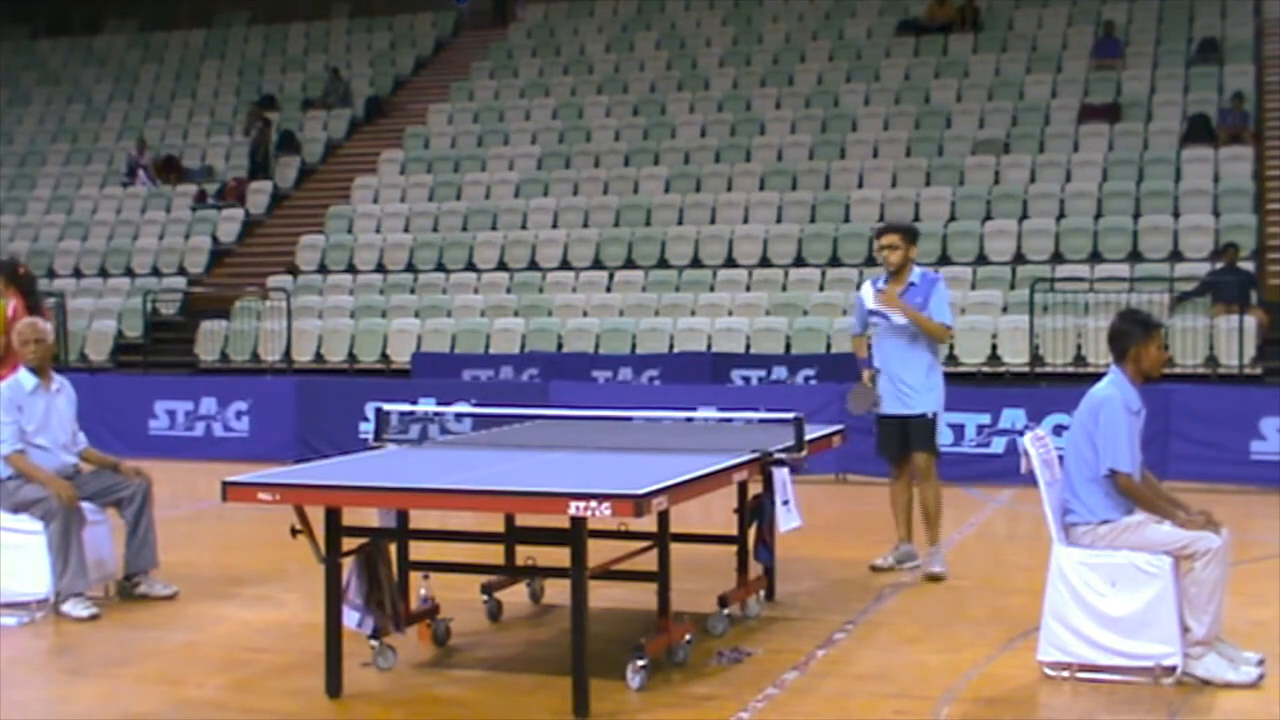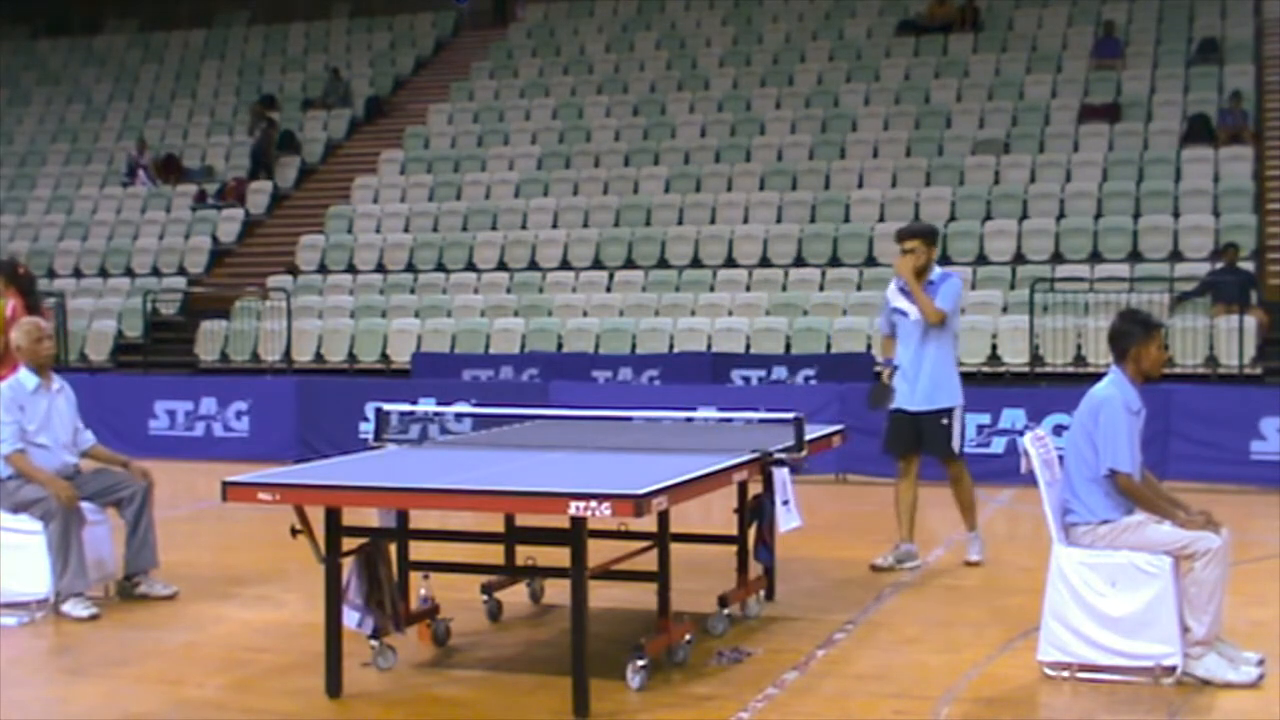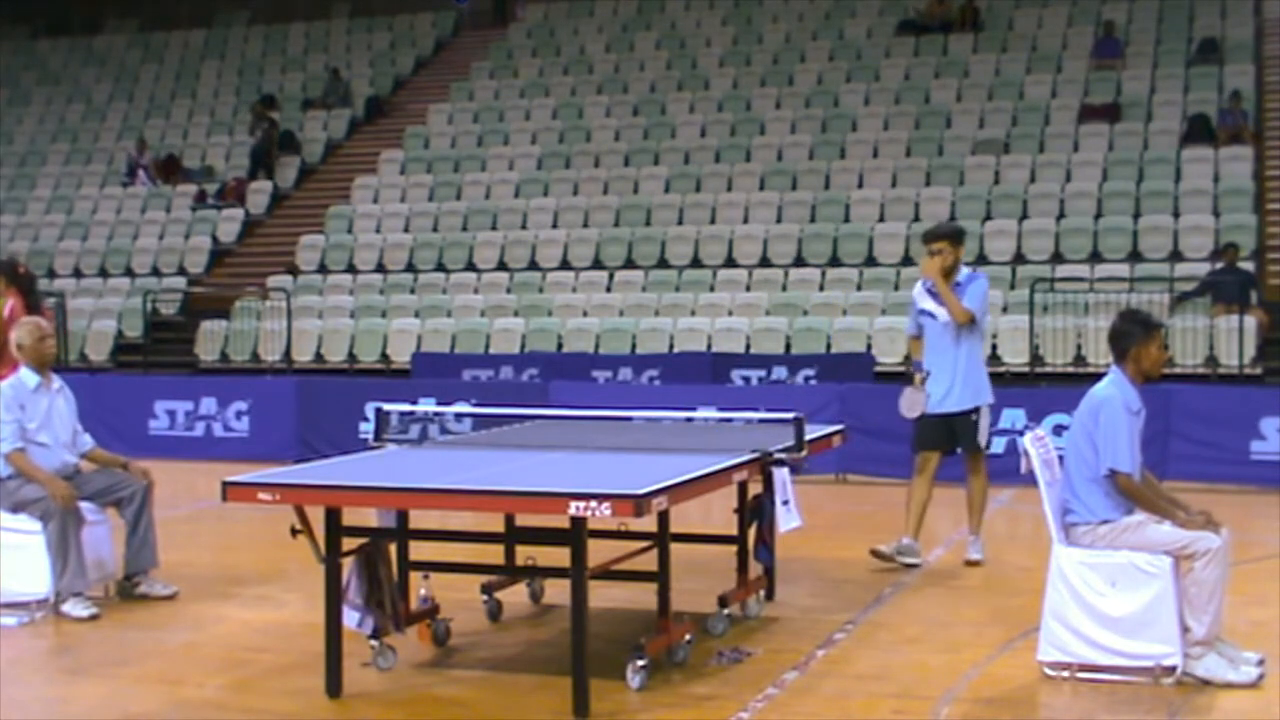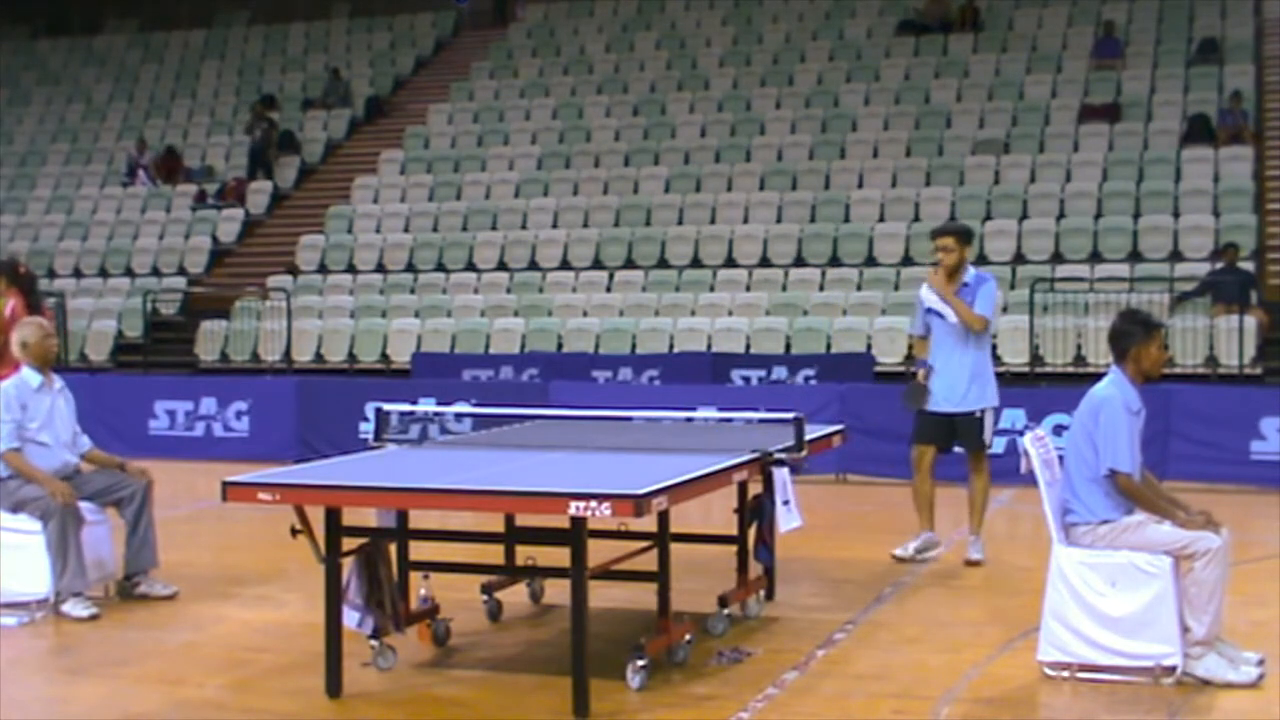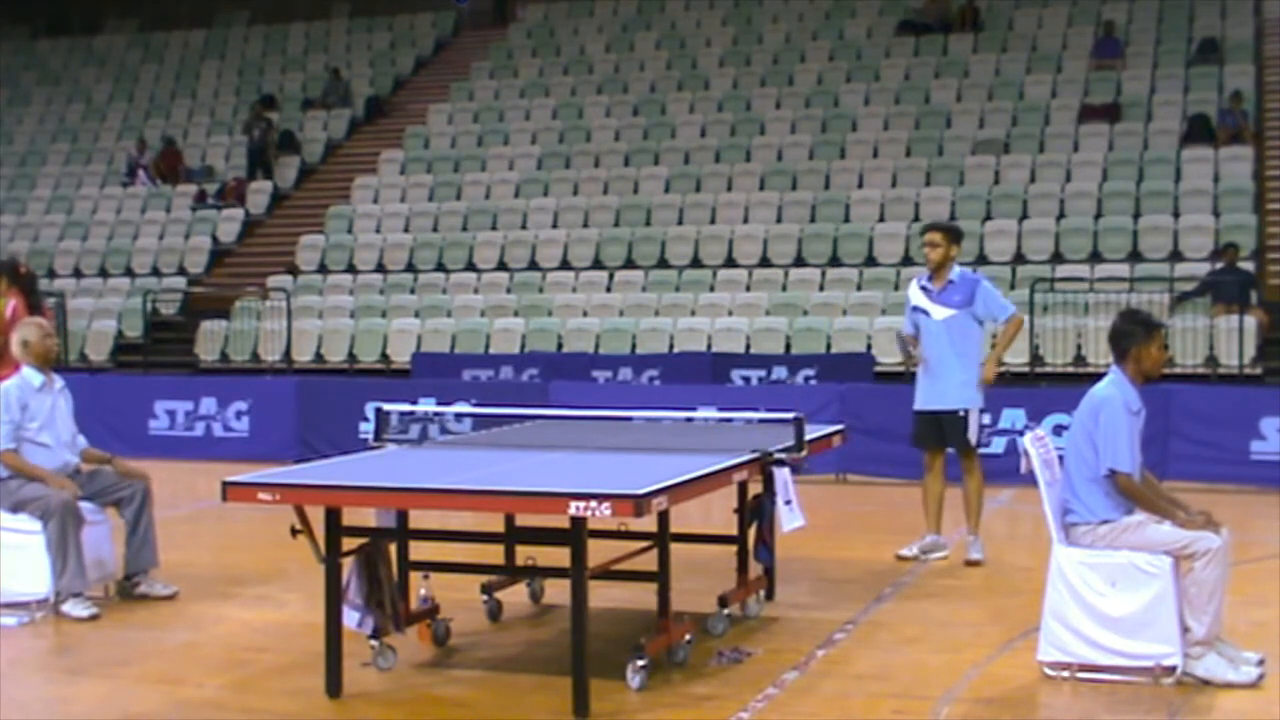
dt=0.3s
person 1, frame 1
left shoulder: (1124, 397)
right shoulder: (1111, 400)
left elbow: (1138, 472)
right elbow: (1124, 481)
left wrist: (1186, 510)
right wrist: (1179, 519)
left hip: (1116, 515)
right hip: (1099, 524)
left knee: (1215, 534)
right knee: (1206, 544)
left ankle: (1205, 638)
right ankle: (1197, 651)
person 1, frame 2
left shoulder: (1125, 397)
right shoulder: (1112, 400)
left elbow: (1138, 472)
right elbow: (1124, 481)
left wrist: (1186, 509)
right wrist: (1180, 518)
left hip: (1117, 514)
right hip: (1099, 524)
left knee: (1215, 534)
right knee: (1206, 543)
left ankle: (1205, 638)
right ankle: (1197, 651)
person 1, frame 3
left shoulder: (1124, 397)
right shoulder: (1111, 400)
left elbow: (1137, 472)
right elbow: (1124, 481)
left wrist: (1186, 510)
right wrist: (1179, 518)
left hip: (1116, 514)
right hip: (1099, 524)
left knee: (1215, 534)
right knee: (1206, 544)
left ankle: (1205, 638)
right ankle: (1197, 652)
person 1, frame 4
left shoulder: (1124, 397)
right shoulder: (1111, 400)
left elbow: (1137, 473)
right elbow: (1123, 481)
left wrist: (1185, 509)
right wrist: (1179, 518)
left hip: (1116, 515)
right hip: (1098, 524)
left knee: (1214, 534)
right knee: (1206, 544)
left ankle: (1205, 638)
right ankle: (1197, 652)
person 1, frame 5
left shoulder: (1124, 397)
right shoulder: (1111, 400)
left elbow: (1137, 472)
right elbow: (1124, 481)
left wrist: (1186, 510)
right wrist: (1179, 518)
left hip: (1115, 515)
right hip: (1098, 524)
left knee: (1214, 534)
right knee: (1206, 544)
left ankle: (1205, 637)
right ankle: (1197, 651)
person 2, frame 1
left shoulder: (932, 285)
right shoulder: (869, 290)
left elbow: (942, 334)
right elbow: (858, 333)
left wrist: (903, 308)
right wrist: (865, 365)
left hip: (923, 397)
right hip: (887, 398)
left knee: (923, 467)
right knee: (898, 471)
left ankle: (934, 550)
right ankle: (905, 546)
person 2, frame 2
left shoulder: (949, 282)
right shoulder: (894, 290)
left elbow: (935, 317)
left wrist: (912, 280)
right wrist: (889, 364)
left hip: (941, 397)
right hip: (904, 397)
left knee: (954, 468)
right knee: (905, 470)
left ankle: (973, 535)
right ankle: (906, 547)
person 2, frame 3
left shoulder: (976, 282)
right shoulder: (921, 290)
left elbow: (963, 317)
left wrist: (939, 280)
right wrist: (918, 367)
left hip: (969, 396)
right hip: (933, 397)
left knee: (975, 463)
right knee: (923, 466)
left ankle: (974, 539)
right ankle: (909, 543)
person 2, frame 4
left shoulder: (984, 285)
right shoulder: (927, 290)
left elbow: (979, 325)
left wrist: (948, 290)
right wrist: (922, 364)
left hip: (975, 395)
right hip: (935, 395)
left knee: (977, 463)
right knee: (920, 459)
left ankle: (975, 539)
right ankle: (928, 536)
person 2, frame 5
left shoulder: (974, 285)
right shoulder: (915, 289)
left elbow: (1014, 320)
left wrist: (992, 360)
right wrist: (909, 350)
left hip: (962, 394)
right hip: (927, 393)
left knee: (969, 461)
right knee: (931, 463)
left ankle: (974, 539)
right ankle: (933, 538)
person 3, frame 1
left shoulder: (65, 388)
left wrist: (119, 465)
right wrist: (50, 480)
left hip: (69, 476)
left knee: (136, 487)
right knee: (62, 504)
left ankle: (136, 576)
right ankle: (69, 595)
person 3, frame 2
left shoulder: (63, 389)
left elbow: (83, 441)
left wrist: (126, 463)
right wrist: (50, 481)
left hip: (70, 476)
left knee: (136, 486)
right knee: (62, 504)
left ankle: (136, 576)
right ankle: (69, 594)
person 3, frame 3
left shoulder: (61, 390)
left elbow: (81, 443)
left wrist: (126, 463)
right wrist: (48, 480)
left hip: (69, 476)
left knee: (136, 486)
right knee: (61, 505)
left ankle: (136, 576)
right ankle: (69, 594)
person 3, frame 4
left shoulder: (61, 390)
left elbow: (79, 445)
left wrist: (123, 465)
right wrist: (45, 480)
left hip: (69, 477)
left knee: (136, 486)
right knee: (61, 504)
left ankle: (136, 576)
right ankle: (69, 594)
person 3, frame 5
left shoulder: (61, 389)
left wrist: (112, 460)
right wrist: (49, 477)
left hip: (69, 476)
left knee: (135, 487)
right knee: (61, 503)
left ankle: (136, 576)
right ankle: (69, 594)
